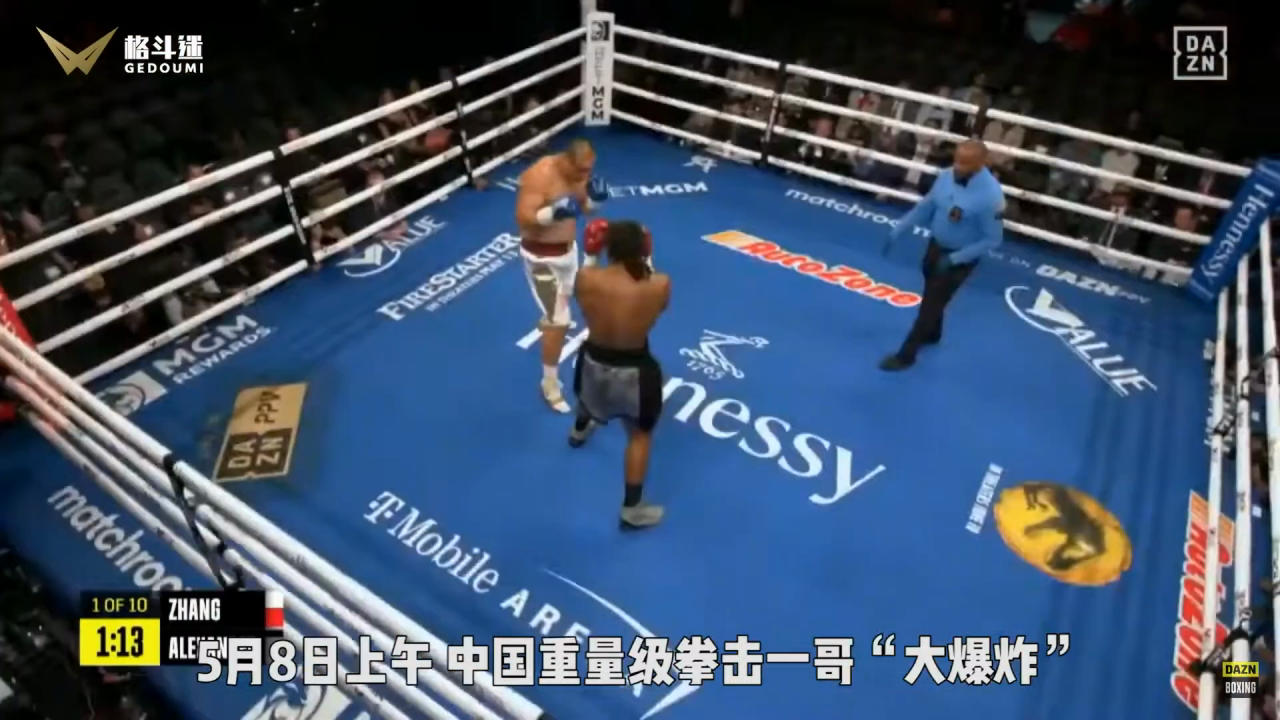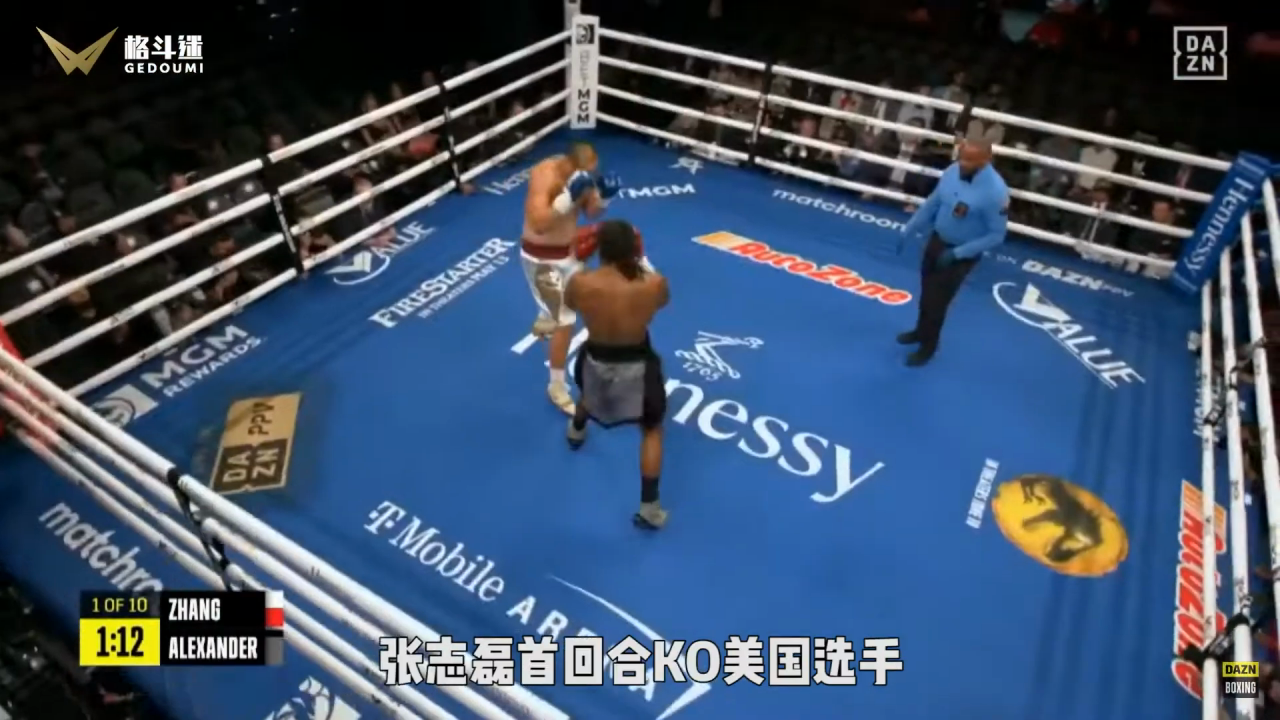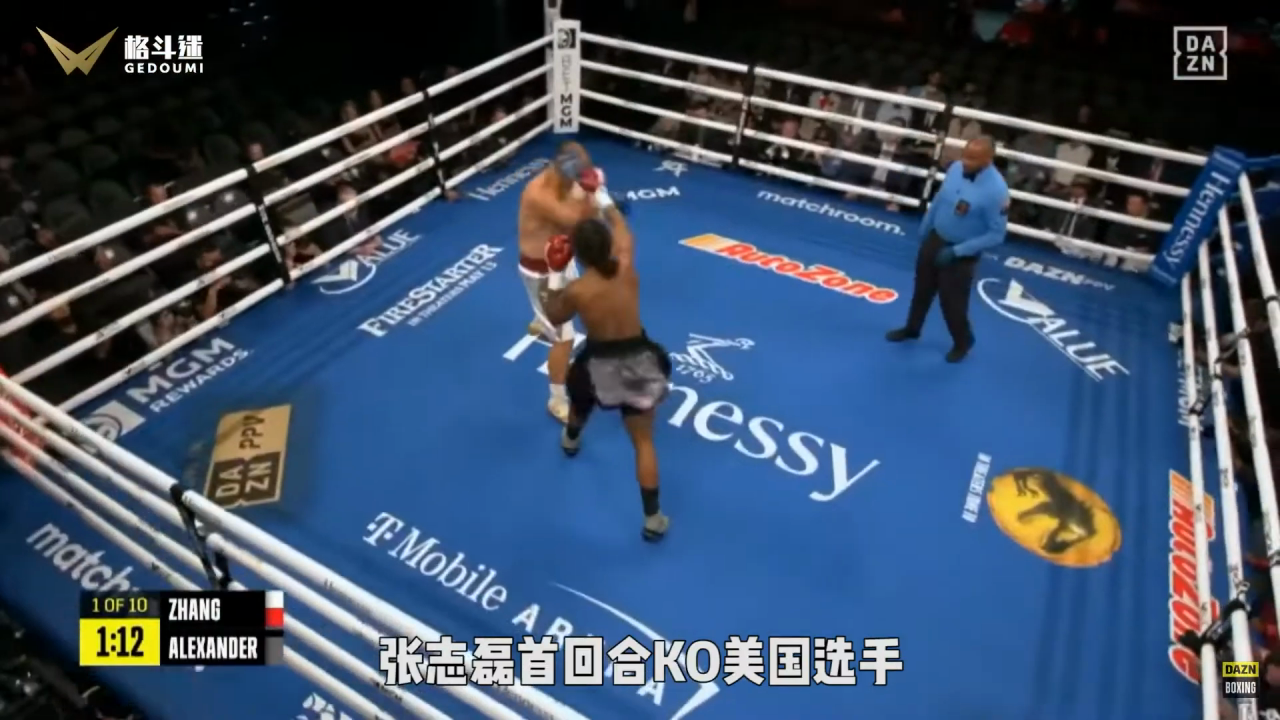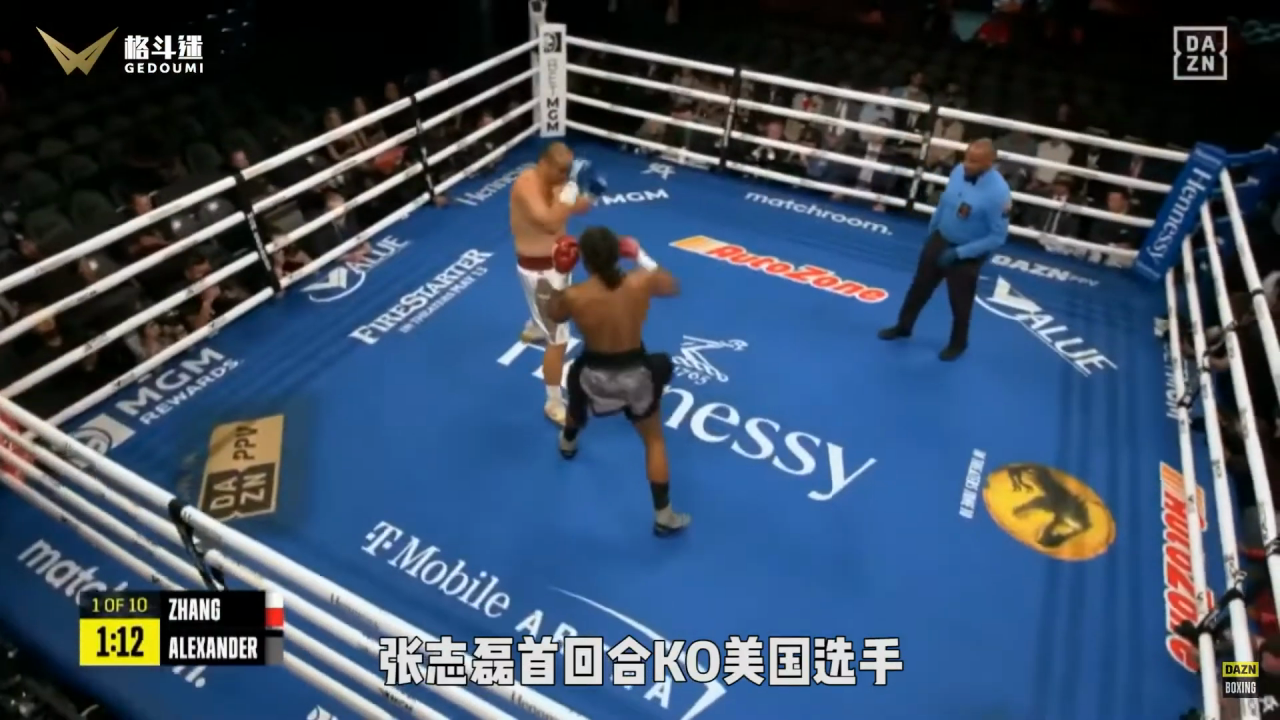
dt=0.2s
person 1, frame 1
left shoulder: (587, 278)
right shoulder: (659, 285)
left wrist: (590, 254)
right wrist: (646, 261)
left hip: (594, 361)
right hip: (633, 370)
left knee: (592, 397)
right knee: (639, 436)
left ankle: (579, 431)
right ankle: (632, 510)
person 1, frame 2
left shoulder: (581, 282)
right shoulder: (652, 283)
left elbow: (570, 303)
right wrist: (642, 260)
left hip: (597, 362)
right hip: (636, 367)
left knee: (591, 391)
right knee: (652, 433)
left ankle: (576, 432)
right ankle: (649, 508)
person 1, frame 3
left shoulder: (576, 291)
right shoulder: (625, 265)
left elbow: (555, 317)
right elbow: (619, 224)
left wrist: (555, 272)
right wrist: (600, 197)
left hip: (599, 364)
right hip: (638, 360)
left knee: (581, 401)
right knee: (644, 444)
left ankle: (571, 440)
right ankle: (653, 519)
person 1, frame 4
left shoulder: (574, 296)
right shoulder: (639, 283)
left elbow: (554, 315)
right elbow: (672, 287)
right wrist: (640, 256)
left hip: (595, 373)
right hip: (636, 371)
left knee: (578, 404)
right knee: (654, 443)
left ankle: (567, 442)
right ankle: (664, 516)
person 2, frame 1
left shoulder: (579, 171)
right shoulder: (540, 175)
left elbow: (582, 209)
right elbow: (523, 218)
left wrist: (593, 197)
right wrist: (553, 211)
left hip: (568, 247)
right hip: (542, 255)
left knee: (566, 291)
right knee: (560, 322)
left ankle: (547, 319)
right ankle: (550, 383)
person 2, frame 2
left shoulder: (580, 174)
right shoulder: (544, 176)
left elbow: (592, 210)
right elbow: (539, 223)
left wrist: (603, 193)
right wrist: (570, 194)
left hip: (567, 249)
right hip: (542, 258)
left knee: (563, 296)
right knee: (565, 322)
left ankle: (543, 323)
right ankle: (558, 389)
person 2, frame 3
left shoulder: (570, 180)
right shoulder: (539, 193)
left elbow: (588, 209)
right elbow: (573, 219)
right wrist: (580, 186)
right hip: (540, 270)
right knee: (564, 338)
left ankle: (540, 323)
right ankle: (558, 402)
person 2, frame 4
left shoulder: (559, 179)
right shoulder: (527, 185)
left elbow: (580, 206)
right elbow: (550, 220)
left wrist: (589, 192)
right wrist: (571, 185)
left hip: (557, 260)
right hip: (538, 270)
right knee: (559, 340)
left ankle: (533, 329)
right ankle: (555, 405)
person 3, frame 1
left shoulder: (990, 195)
right shoulder: (947, 175)
left elbow: (992, 240)
right elbow: (925, 206)
left wrist: (954, 259)
right wrist: (896, 232)
left hip: (959, 259)
right hip: (936, 247)
left knee: (932, 303)
right knee: (932, 295)
left ankle: (906, 354)
right ankle: (932, 333)
person 3, frame 2
left shoulder: (995, 191)
right shoulder: (953, 171)
left elbow: (996, 235)
right elbow: (932, 203)
left wrist: (957, 253)
right wrist: (908, 230)
left hip: (963, 254)
right hip: (937, 241)
left knee: (936, 297)
right knee: (928, 290)
left ankle: (927, 346)
right ankle: (923, 331)
person 3, frame 3
left shoulder: (996, 190)
right shoulder: (956, 168)
left elbow: (996, 234)
left wrist: (957, 251)
right wrist: (924, 231)
left hip: (963, 254)
right hip: (935, 239)
left knee: (952, 301)
right knee: (922, 288)
left ankle: (963, 341)
right ankle: (912, 328)
person 3, frame 4
left shoulder: (998, 193)
right shoulder: (959, 171)
left elbow: (998, 237)
left wrist: (959, 253)
right wrist: (932, 231)
left hip: (967, 255)
right hip: (940, 240)
left knee: (960, 301)
right knee: (920, 285)
left ankle: (958, 343)
right ankle: (903, 326)
